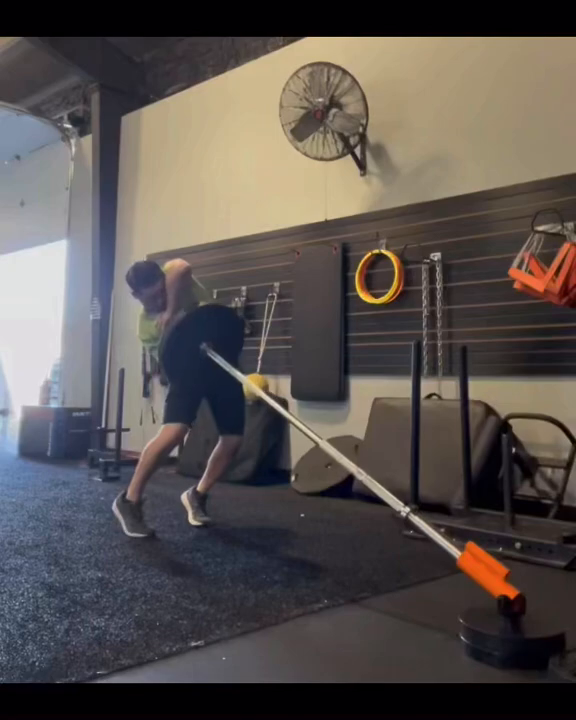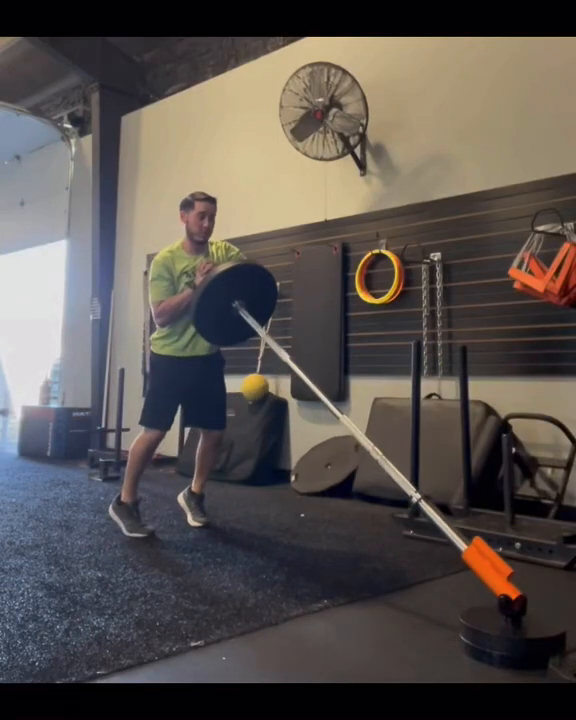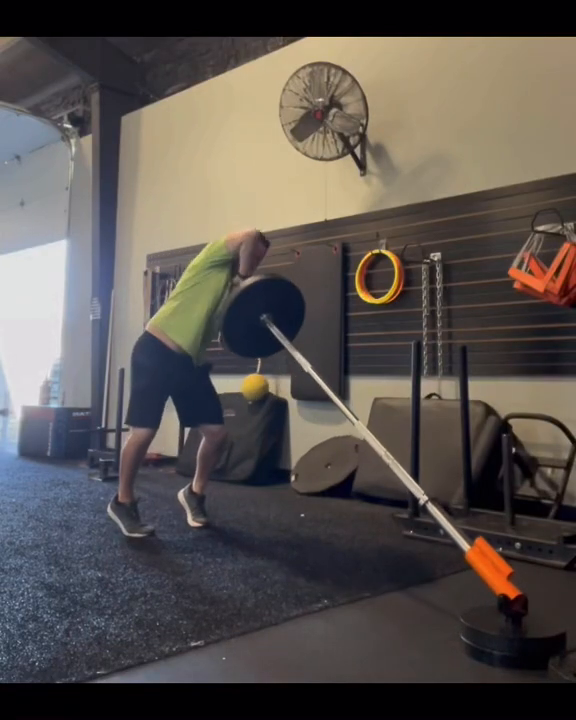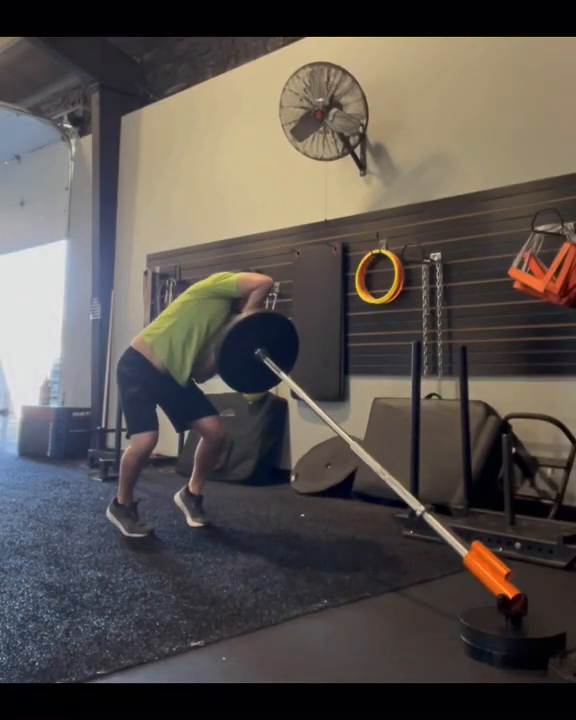
dt=1s
person 1, frame 1
left shoulder: (172, 274)
right shoulder: (148, 327)
left elbow: (182, 269)
right elbow: (171, 365)
left wrist: (171, 314)
left hip: (223, 362)
right hip: (188, 369)
left knee: (233, 439)
right knee: (173, 432)
left ankle: (197, 495)
right ankle: (129, 501)
person 1, frame 2
left shoulder: (225, 252)
right shoulder: (165, 260)
right elbow: (160, 315)
right wrist: (195, 287)
left hip: (208, 358)
right hip: (170, 358)
left knee: (214, 432)
right knee: (153, 432)
left ankle: (193, 495)
right ankle: (124, 502)
person 1, frame 3
left shoulder: (231, 290)
right shoulder: (215, 256)
right elbow: (251, 235)
right wrist: (243, 277)
left hip: (189, 361)
right hip: (156, 352)
left knee: (216, 432)
right knee: (144, 431)
left ankle: (194, 494)
right ankle: (122, 502)
person 1, frame 4
left shoulder: (224, 323)
right shoulder: (218, 284)
left elbow: (201, 373)
right elbow: (263, 282)
left hip: (176, 375)
right hip: (140, 366)
left knee: (215, 432)
right knee: (145, 440)
left ankle: (191, 495)
right ankle: (121, 506)
